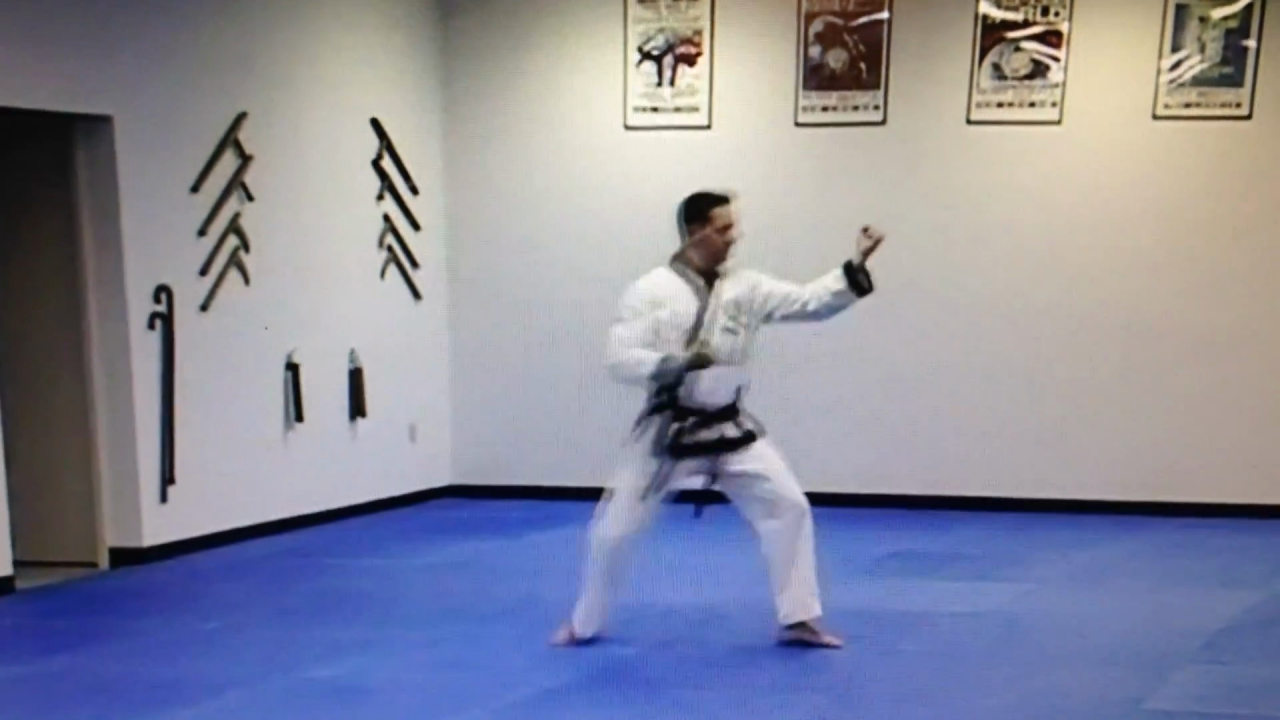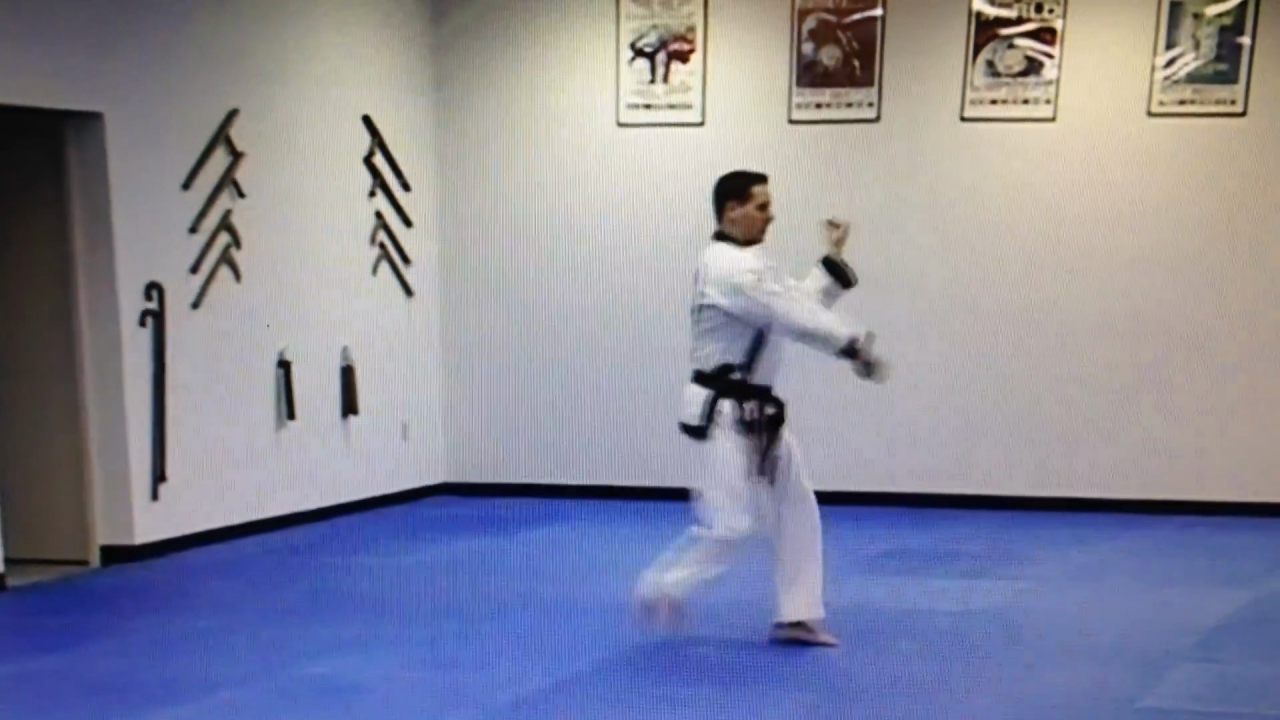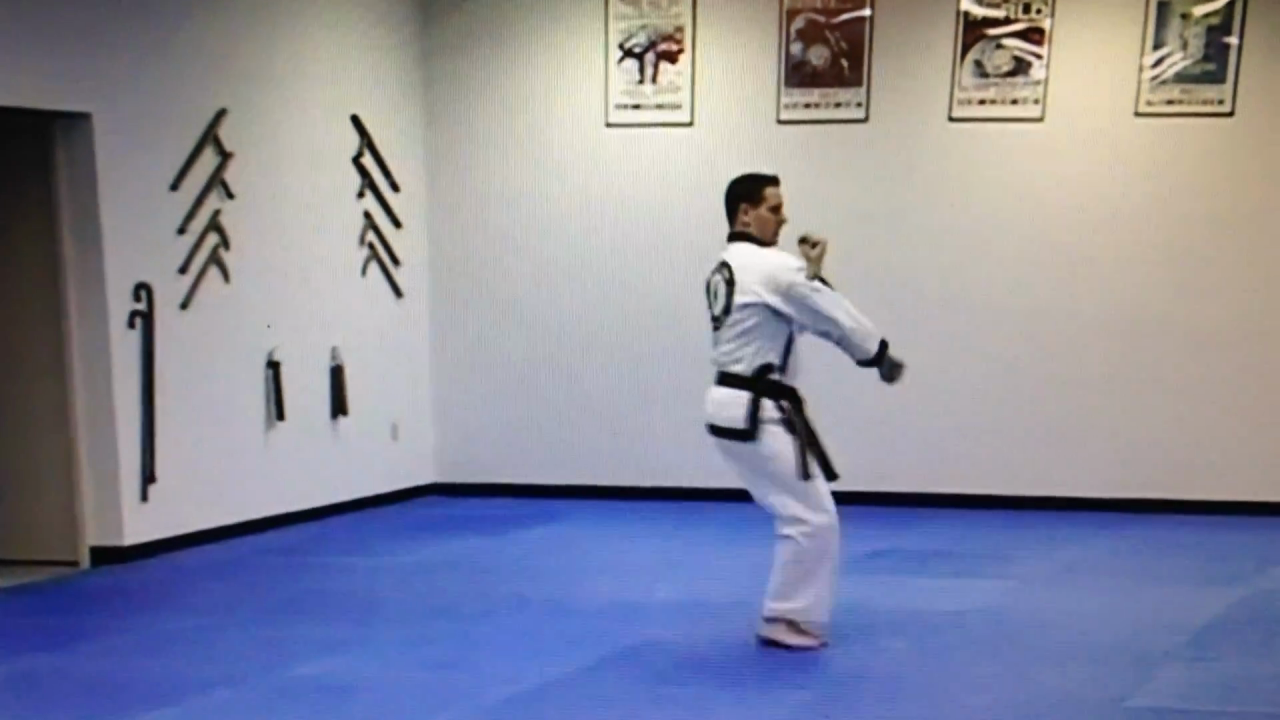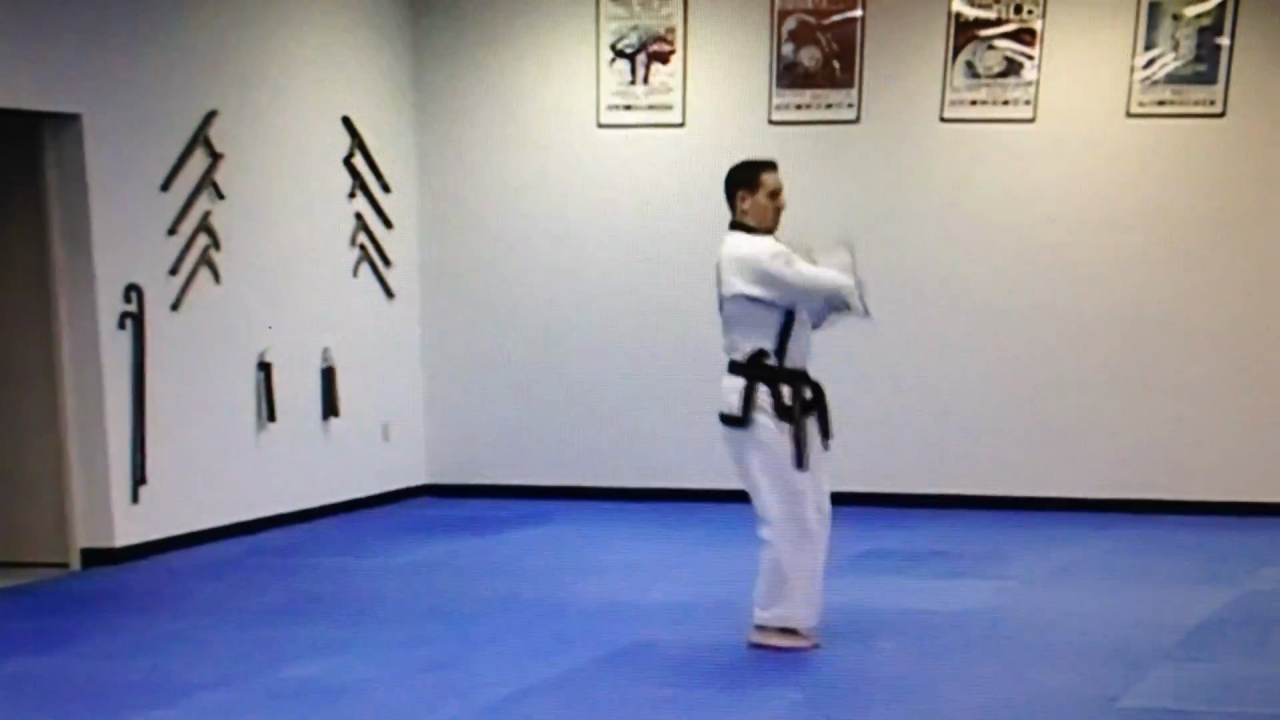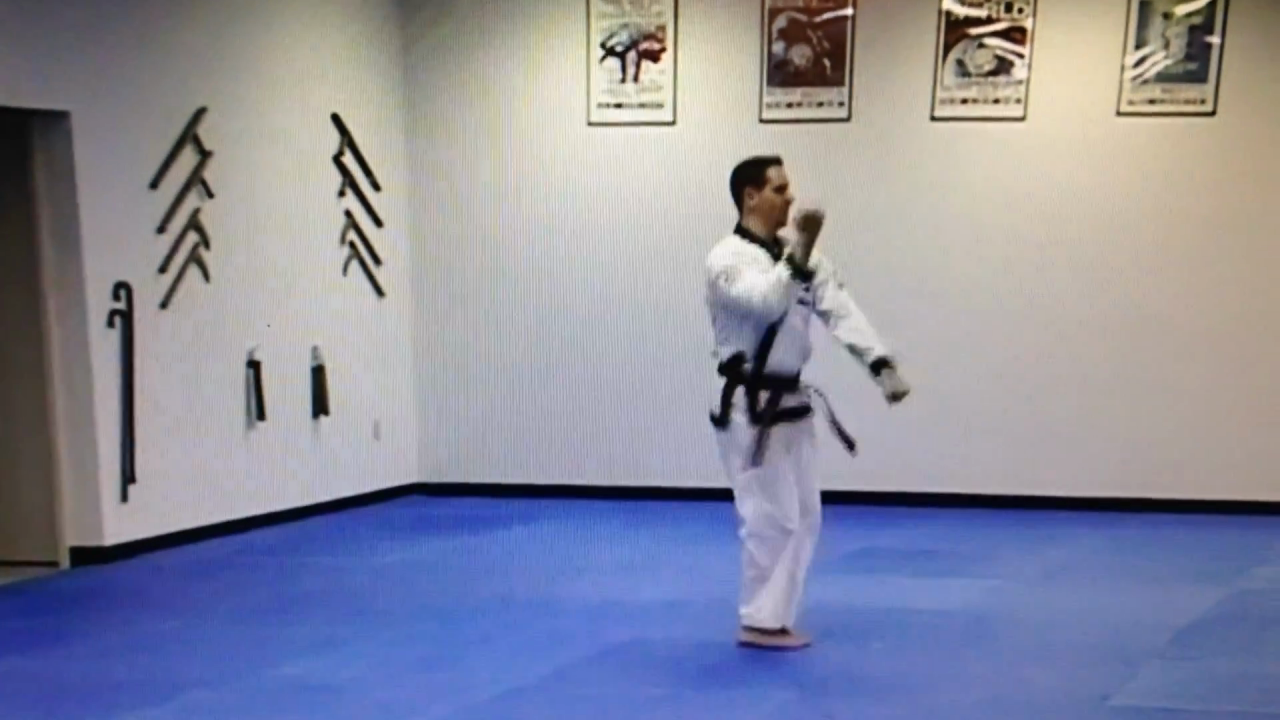
dt=0.2s
person 1, frame 1
left shoulder: (744, 286)
right shoulder: (650, 292)
left elbow: (811, 302)
right elbow: (621, 361)
left wrist: (857, 264)
right wrist: (676, 361)
left hip: (729, 429)
right hip: (669, 431)
left knee: (787, 509)
right knee: (616, 530)
left ankle: (798, 620)
right ankle: (583, 622)
person 1, frame 2
left shoulder: (741, 263)
right shoulder: (730, 267)
left elbow: (806, 302)
right elbow: (794, 315)
left wrist: (834, 258)
right wrist: (855, 344)
left hip: (754, 410)
right hip: (722, 413)
left knee: (796, 511)
right knee: (731, 523)
left ankle: (796, 618)
right ankle: (662, 590)
person 1, frame 3
left shoulder: (728, 269)
right shoulder: (771, 266)
right elbow: (835, 317)
left wrist: (811, 272)
right wrist: (880, 354)
left hip: (750, 408)
right hip: (756, 414)
left knee: (808, 516)
right knee: (813, 519)
left ankle: (797, 617)
right ankle: (781, 618)
person 1, frame 4
left shoulder: (762, 253)
right shoulder: (746, 254)
left elbow: (805, 305)
right elbow: (824, 289)
left wrist: (843, 295)
right wrist: (850, 288)
left hip: (781, 398)
right hip: (762, 403)
left knee: (809, 512)
right knee: (791, 517)
left ankle: (787, 616)
right ankle: (773, 622)
person 1, frame 5
left shoulder: (801, 253)
right shoulder: (726, 258)
left elbow: (841, 312)
right elbow: (766, 303)
left wrist: (883, 366)
right wrist: (799, 253)
left hip: (789, 402)
right hip: (747, 406)
left knee: (803, 516)
right knee: (772, 518)
left ankle: (774, 616)
right ankle: (761, 620)
